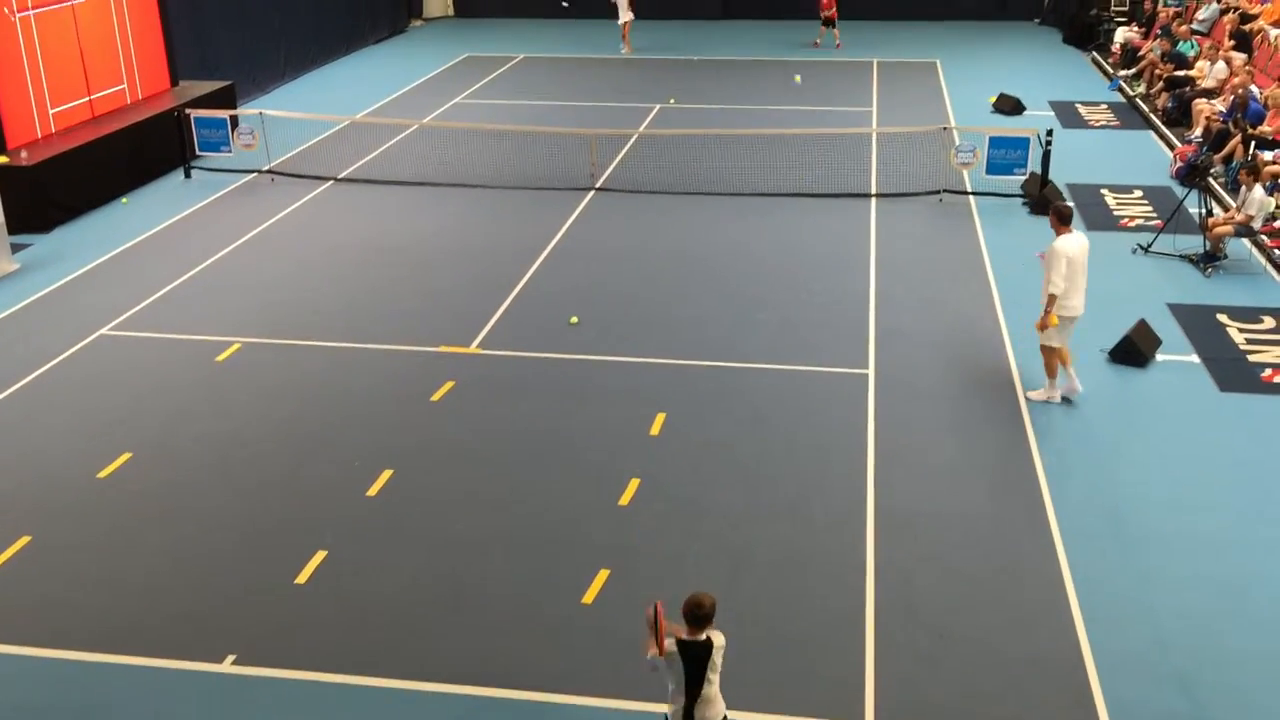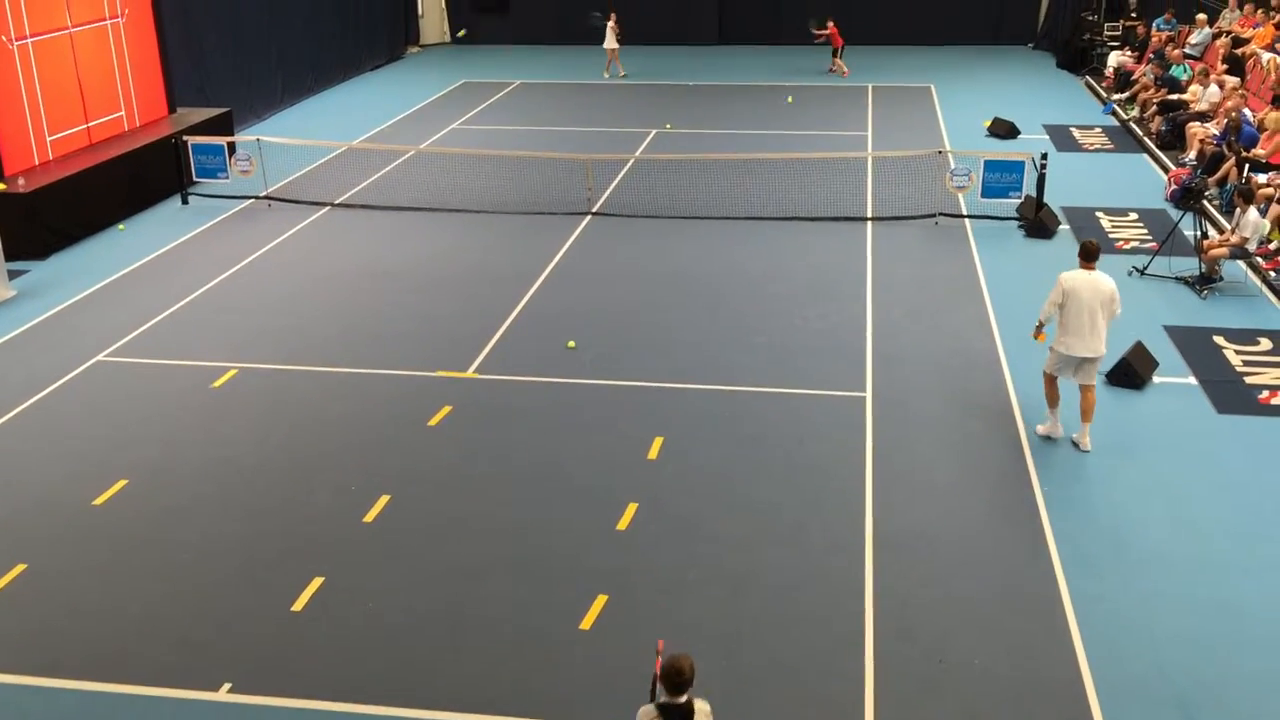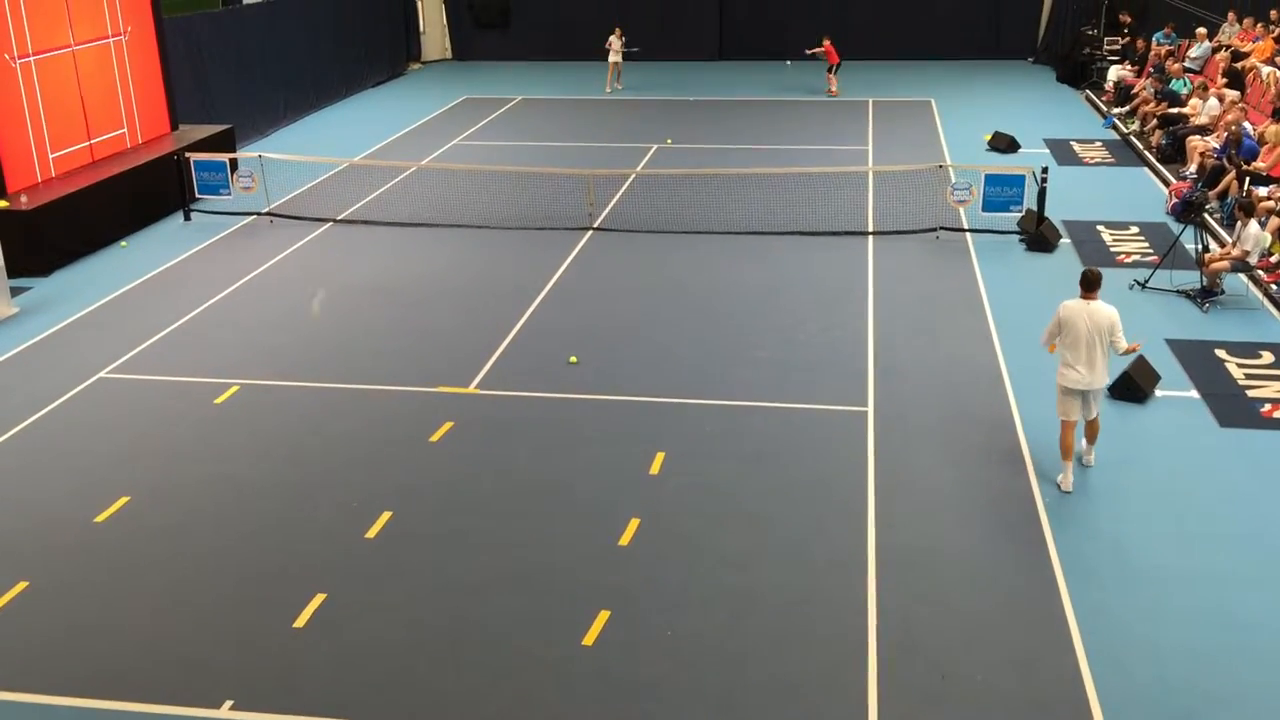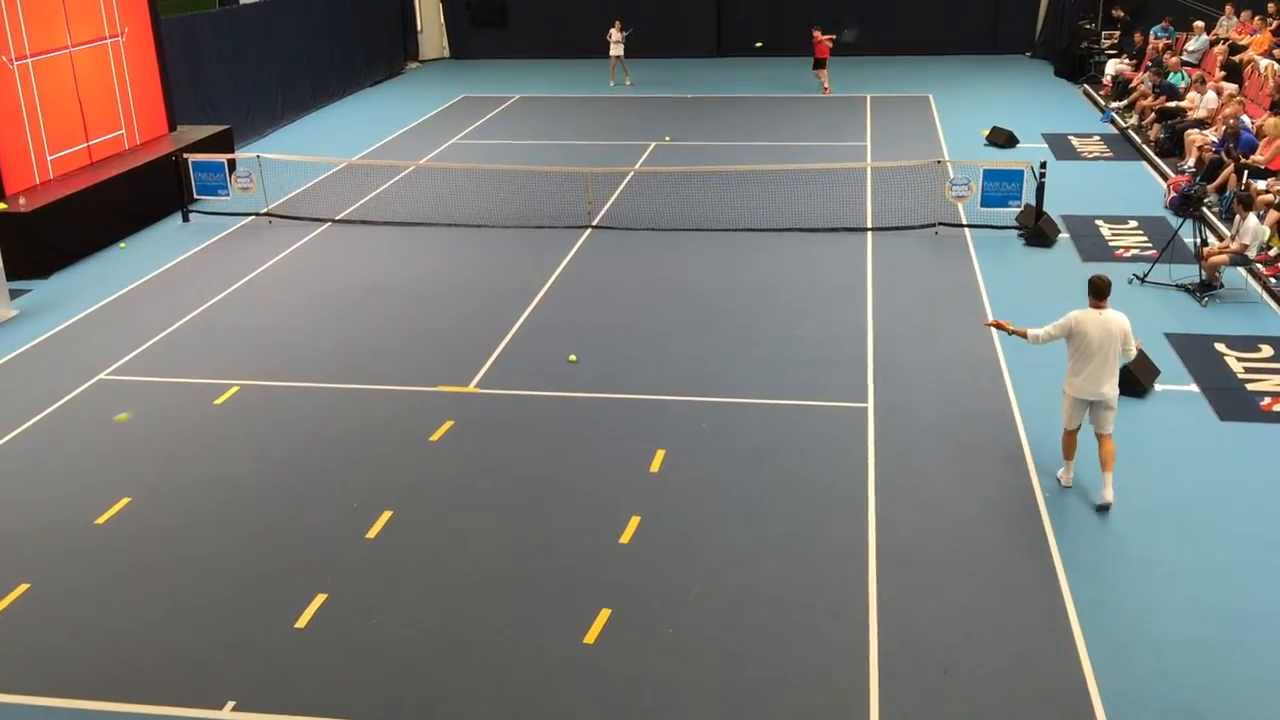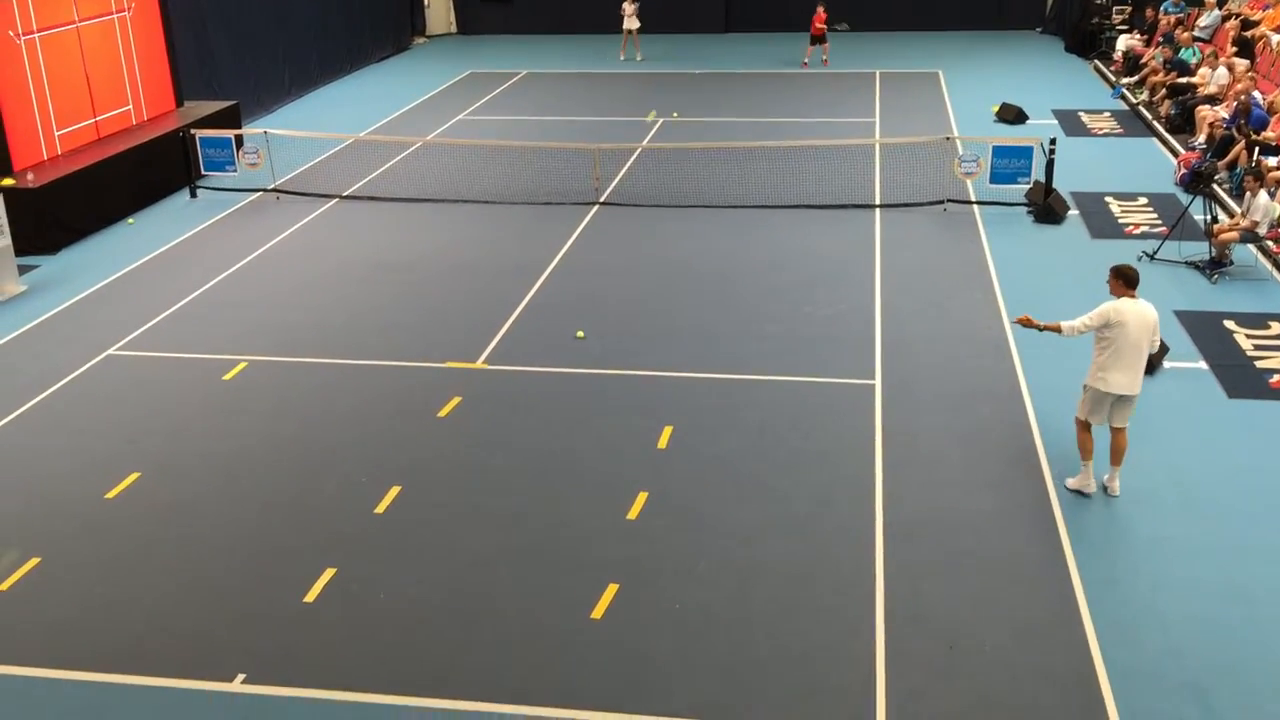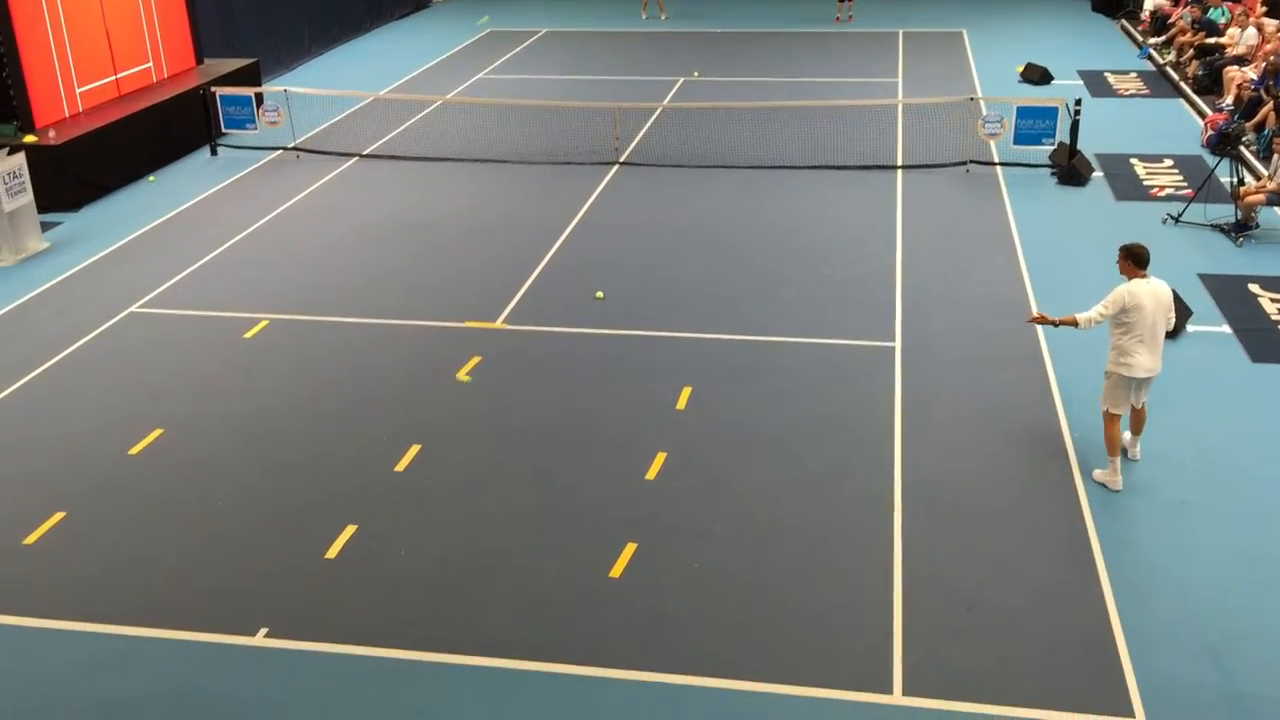
dt=0.5s
person 1, frame 1
left shoulder: (1058, 246)
right shoulder: (1081, 238)
left elbow: (1056, 284)
left wrist: (1047, 313)
left hip: (1061, 307)
right hip: (1074, 304)
left knee: (1047, 347)
right knee: (1056, 343)
left ankle: (1052, 391)
right ankle: (1071, 382)
person 1, frame 2
left shoulder: (1065, 279)
right shoulder: (1108, 283)
left elbow: (1049, 310)
right elbow: (1114, 314)
left wrist: (1038, 328)
right wrist: (1114, 307)
left hip: (1067, 345)
right hip: (1095, 348)
left knee: (1049, 377)
right knee: (1088, 389)
left ankle: (1054, 425)
right ankle: (1084, 437)
person 1, frame 3
left shoulder: (1065, 309)
right shoulder: (1109, 313)
left elbow: (1047, 340)
right elbow: (1119, 348)
left wrist: (1052, 344)
right wrist: (1132, 349)
left hip: (1069, 378)
right hip: (1096, 379)
left knee: (1068, 425)
right knee: (1092, 418)
left ankle: (1067, 477)
right ankle: (1088, 454)
person 1, frame 4
left shoulder: (1076, 319)
right shoulder: (1122, 321)
left elbow: (1041, 336)
right elbow: (1129, 355)
left wrist: (1009, 329)
right wrist: (1135, 348)
left hip: (1077, 387)
right hip: (1107, 391)
left knee: (1071, 430)
right knee: (1105, 437)
left ankle: (1067, 475)
right ankle: (1107, 489)
person 1, frame 5
left shoulder: (1112, 310)
right shoulder: (1151, 312)
left elbow: (1075, 327)
right elbow: (1154, 347)
left wrist: (1039, 326)
left hip: (1103, 381)
right hip: (1132, 383)
left knee: (1082, 423)
right knee: (1119, 430)
left ankle: (1086, 479)
right ankle: (1113, 481)
person 1, frame 6
left shoulder: (1124, 293)
right shoulder: (1164, 289)
left elbow: (1091, 318)
right elbow: (1169, 324)
left wrist: (1053, 321)
left hip: (1125, 366)
right hip: (1152, 363)
left knee: (1112, 416)
right knee: (1138, 405)
left ankle: (1114, 474)
right ankle: (1133, 446)
